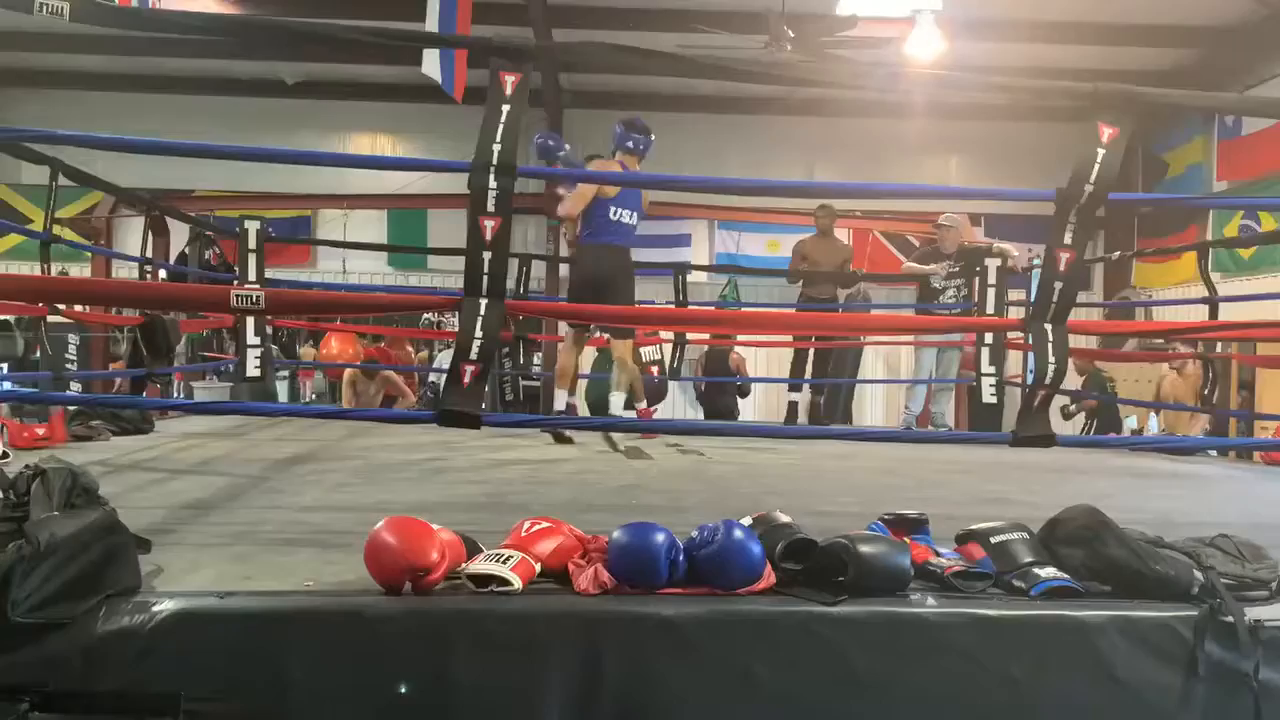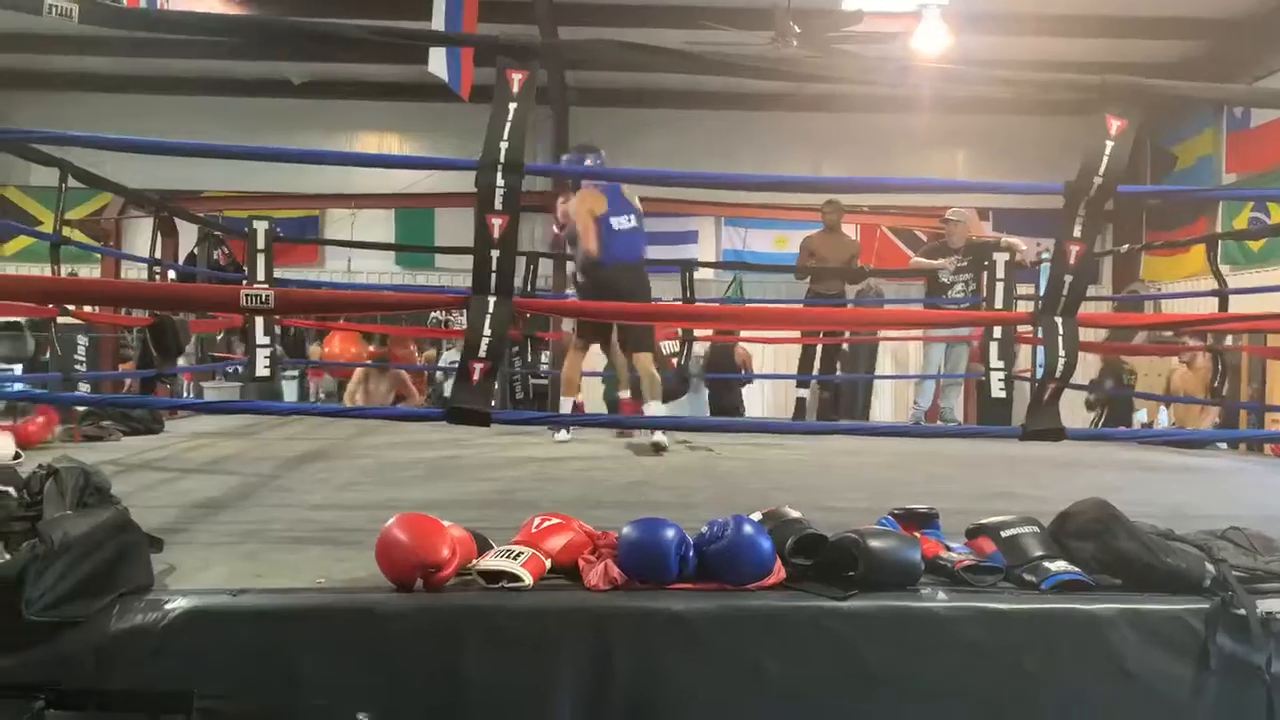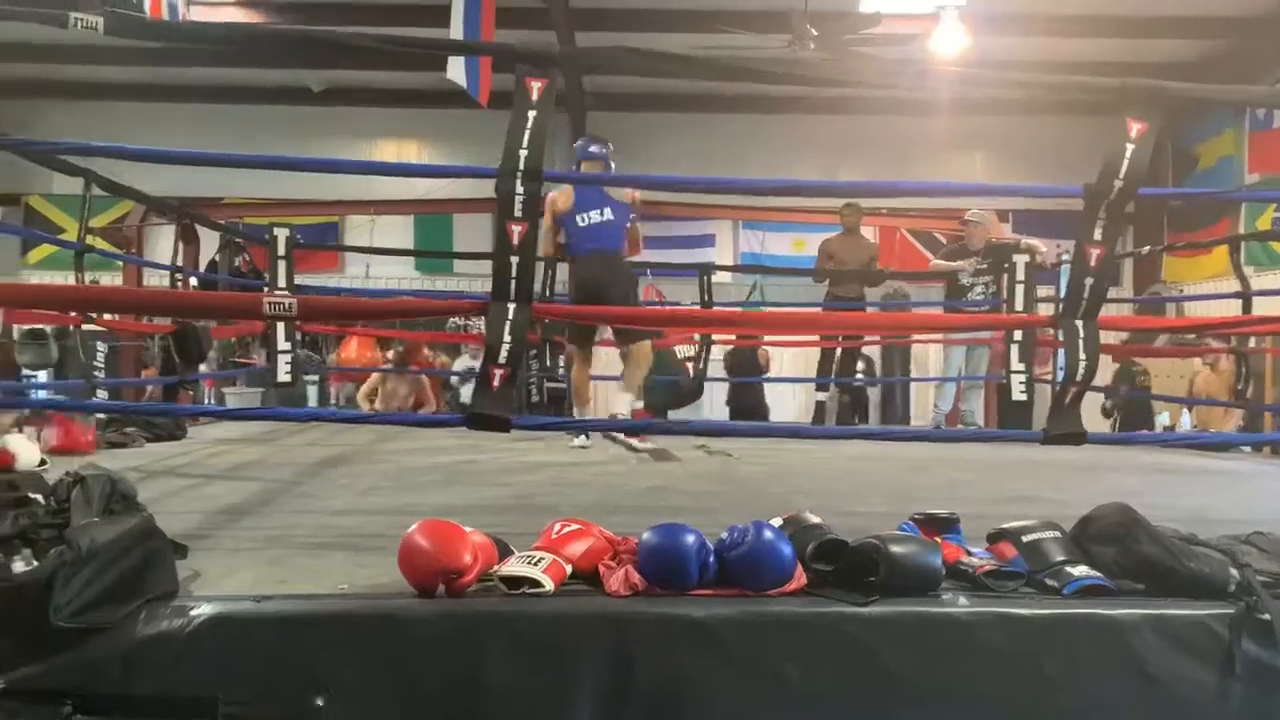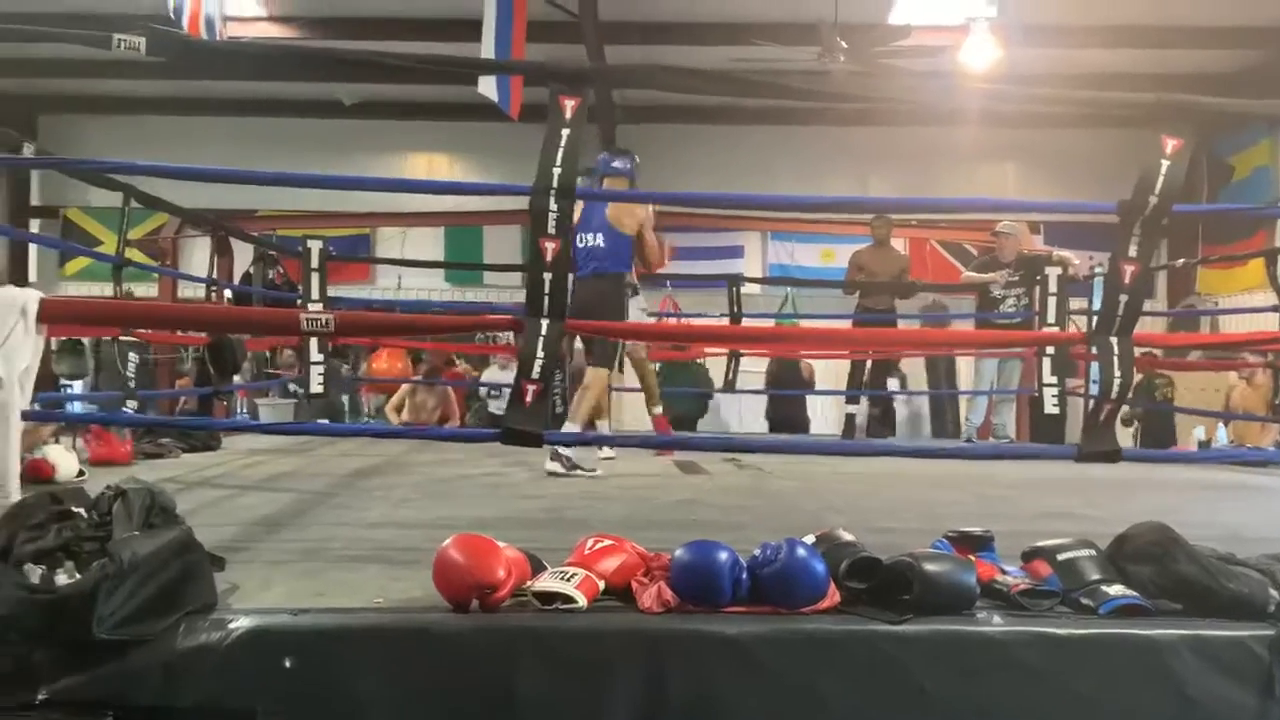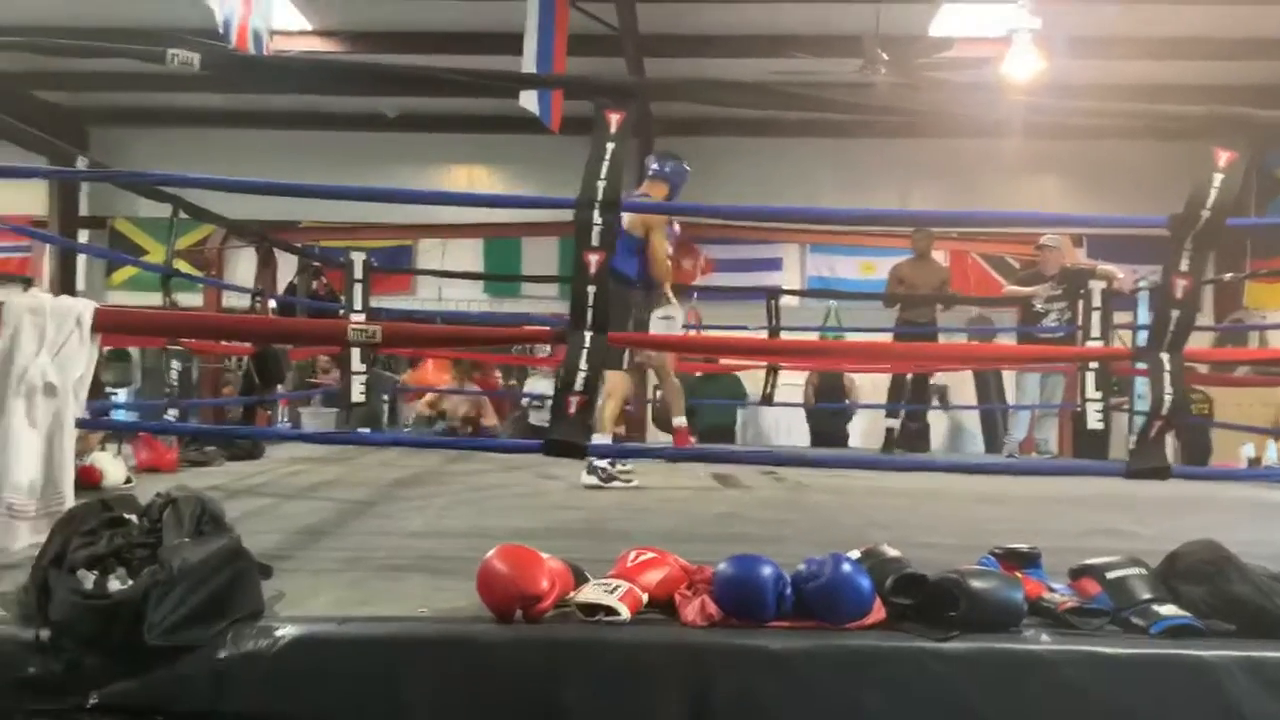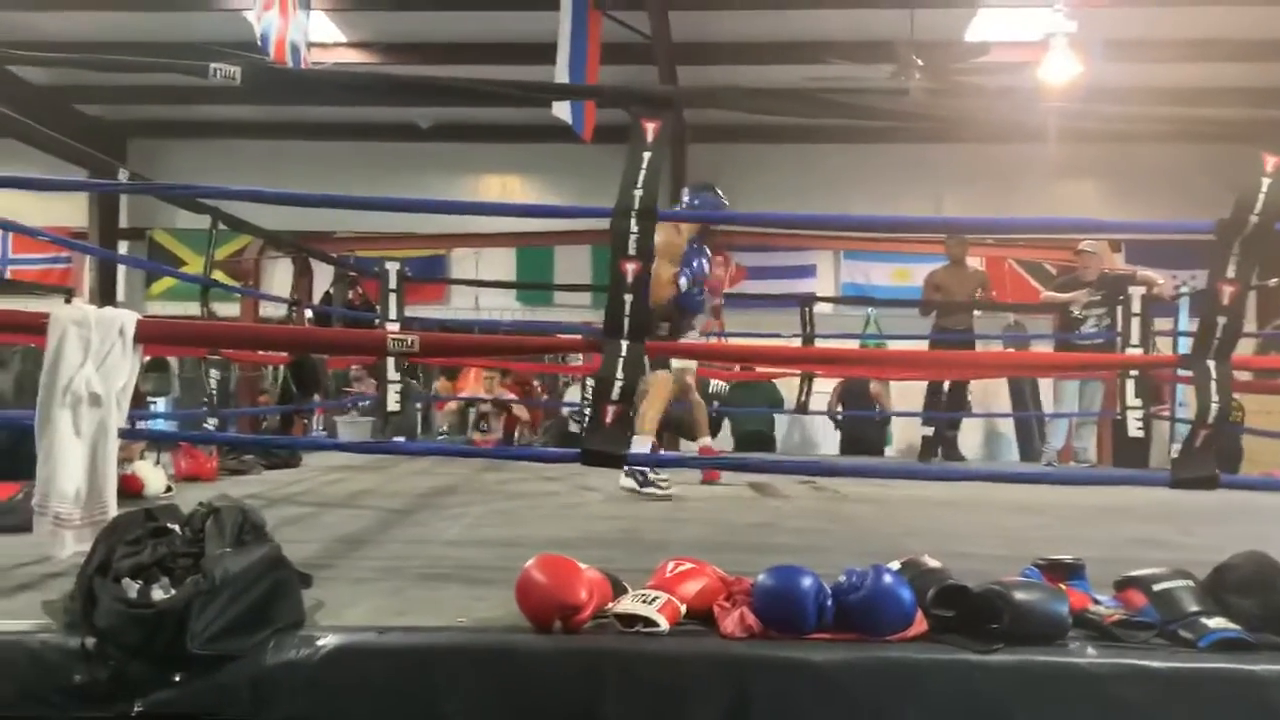
dt=0.3s
person 1, frame 1
left shoulder: (600, 170)
right shoulder: (643, 190)
left elbow: (568, 211)
left wrist: (565, 190)
left hip: (589, 258)
right hip: (619, 262)
left knee: (573, 340)
right knee: (623, 345)
left ankle: (558, 417)
right ankle: (614, 414)
person 1, frame 2
left shoulder: (581, 201)
right shoulder: (628, 194)
left elbow: (590, 249)
left wrist: (580, 259)
left hip: (605, 278)
right hip: (637, 278)
left knee: (577, 349)
right knee: (644, 359)
left ankle: (563, 423)
right ankle: (657, 427)
person 1, frame 3
left shoulder: (557, 197)
right shoulder: (623, 190)
left elbow: (545, 250)
right elbow: (635, 242)
left hip: (581, 274)
right hip: (615, 269)
left knee: (581, 355)
right knee: (640, 349)
left ankle: (582, 430)
person 1, frame 4
left shoulder: (576, 207)
right shoulder: (636, 210)
right elbow: (653, 259)
right wrist: (648, 223)
left hip: (580, 292)
right hip: (609, 292)
left knee: (595, 369)
right knee: (598, 376)
right ankle: (562, 449)
person 1, frame 5
right shoulder: (655, 213)
right elbow: (658, 273)
right wrist: (663, 266)
left hip: (605, 290)
right hip: (619, 295)
left knee: (616, 377)
right knee: (617, 379)
left ankle: (604, 456)
right ankle: (596, 465)
person 1, frame 6
left shoulder: (671, 232)
right shoulder: (674, 240)
right elbow: (656, 297)
right wrist: (687, 279)
right knee: (661, 384)
left ankle: (644, 463)
right ankle: (636, 467)
person 2, frame 1
left shoulder: (845, 249)
right shoulder: (803, 246)
left elbow: (845, 282)
right elbow: (790, 278)
right wrist: (800, 272)
left hip: (830, 305)
right hip: (807, 303)
left knee: (823, 358)
right knee: (800, 355)
left ankle: (815, 409)
right ankle: (792, 409)
person 2, frame 2
left shoulder: (853, 245)
right shoulder: (810, 242)
left elbow: (853, 278)
right elbow: (798, 274)
left wrist: (863, 273)
right wrist: (808, 268)
left hip: (838, 300)
right hip: (814, 298)
left knee: (832, 354)
right knee: (808, 350)
left ankle: (825, 405)
right ankle: (801, 404)
person 2, frame 3
left shoulder: (871, 248)
right shoulder: (829, 244)
left elbow: (871, 281)
right elbow: (816, 277)
right wrist: (827, 271)
left hip: (857, 304)
right hip: (833, 302)
left knee: (851, 356)
right knee: (827, 354)
right ankle: (820, 408)
person 2, frame 4
left shoulder: (902, 259)
right shoulder: (859, 256)
left elbow: (903, 293)
right elbow: (847, 289)
left wrist: (913, 287)
right wrist: (857, 283)
left hip: (888, 316)
right hip: (864, 314)
left knee: (882, 369)
right knee: (857, 366)
left ankle: (874, 422)
right ankle: (850, 421)
person 2, frame 5
left shoulder: (943, 272)
right shoulder: (900, 269)
left elbow: (945, 303)
right elbow: (887, 301)
right wrist: (898, 295)
left hip: (929, 329)
right hip: (905, 327)
left knee: (922, 382)
right knee: (899, 379)
left ankle: (914, 435)
right ankle: (890, 435)
person 2, frame 6
left shoulder: (979, 276)
right shoulder: (935, 276)
right elbow: (924, 310)
left wrist: (984, 299)
right wrist: (932, 302)
left hip: (966, 335)
right hip: (941, 334)
left knee: (959, 389)
right knee: (935, 387)
left ankle: (950, 444)
right ankle: (927, 444)
person 3, frame 1
left shoulder: (969, 253)
right shoulder: (927, 253)
left elbow: (999, 247)
right elbow: (905, 268)
left wrist: (1014, 255)
right wrist: (930, 269)
left knee: (947, 377)
right knee: (922, 373)
left ankle: (939, 417)
right ankle: (909, 416)
person 3, frame 2
left shoulder: (977, 247)
right shoulder: (935, 248)
left elbow: (1007, 241)
right elbow: (913, 263)
left wrist: (1022, 249)
right wrist: (937, 264)
left knee: (956, 372)
right knee: (930, 368)
left ankle: (947, 412)
right ankle: (918, 412)
person 3, frame 3
left shoulder: (997, 249)
right shoulder: (954, 251)
left elbow: (1027, 243)
right elbow: (933, 265)
left wrist: (1042, 251)
right wrist: (958, 266)
left knee: (977, 375)
right knee: (951, 371)
left ankle: (968, 415)
right ankle: (939, 415)
person 3, frame 4
left shoulder: (1029, 261)
right shoulder: (985, 263)
left elbow: (1059, 255)
right elbow: (964, 278)
left wrist: (1074, 263)
right wrist: (989, 277)
left knee: (1009, 388)
right knee: (982, 384)
left ankle: (1000, 428)
right ankle: (970, 428)
person 3, frame 5
left shoulder: (1072, 275)
right shoulder: (1028, 277)
left elbow: (1102, 269)
right elbow: (1006, 291)
left wrist: (1119, 277)
right wrist: (1031, 291)
left knee: (1051, 403)
right knee: (1024, 399)
left ankle: (1043, 444)
right ankle: (1011, 444)
person 3, frame 6
left shoulder: (1111, 280)
right shoulder: (1066, 283)
left elbow: (1142, 275)
right elbow: (1044, 297)
left wrist: (1159, 282)
right wrist: (1069, 297)
left knee: (1090, 412)
right knee: (1062, 407)
left ankle: (1082, 453)
right ankle: (1050, 452)
